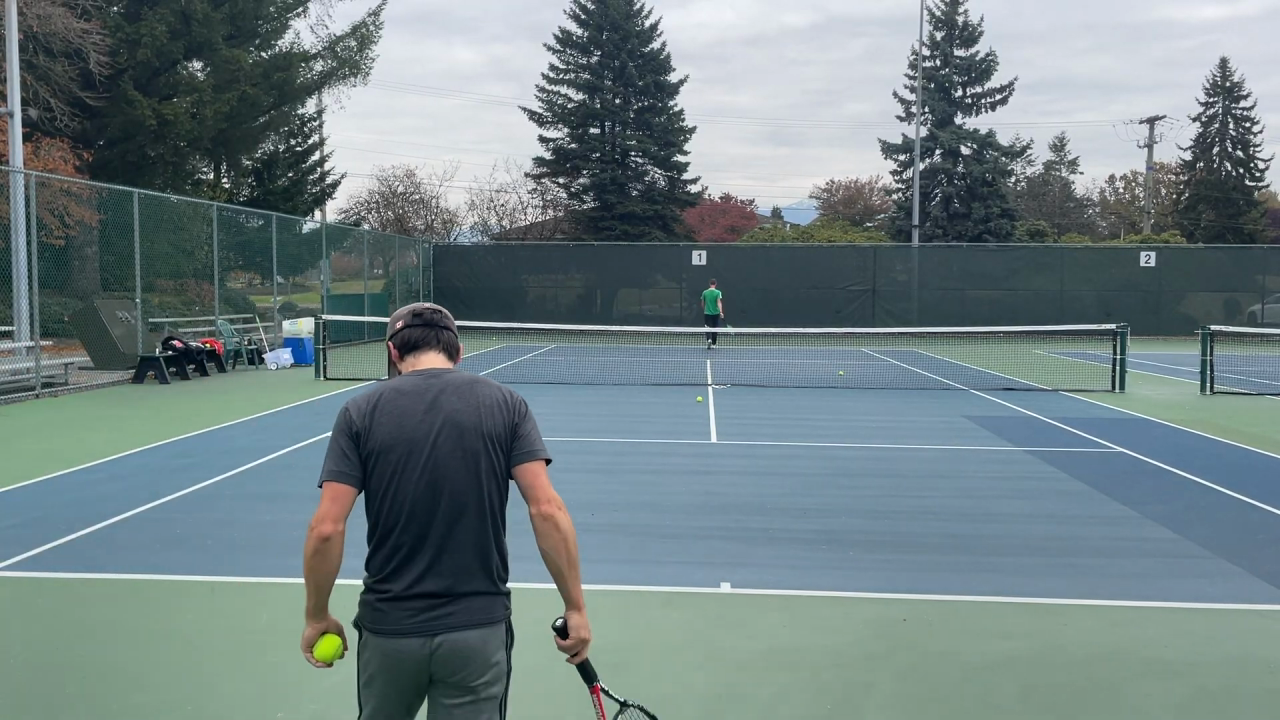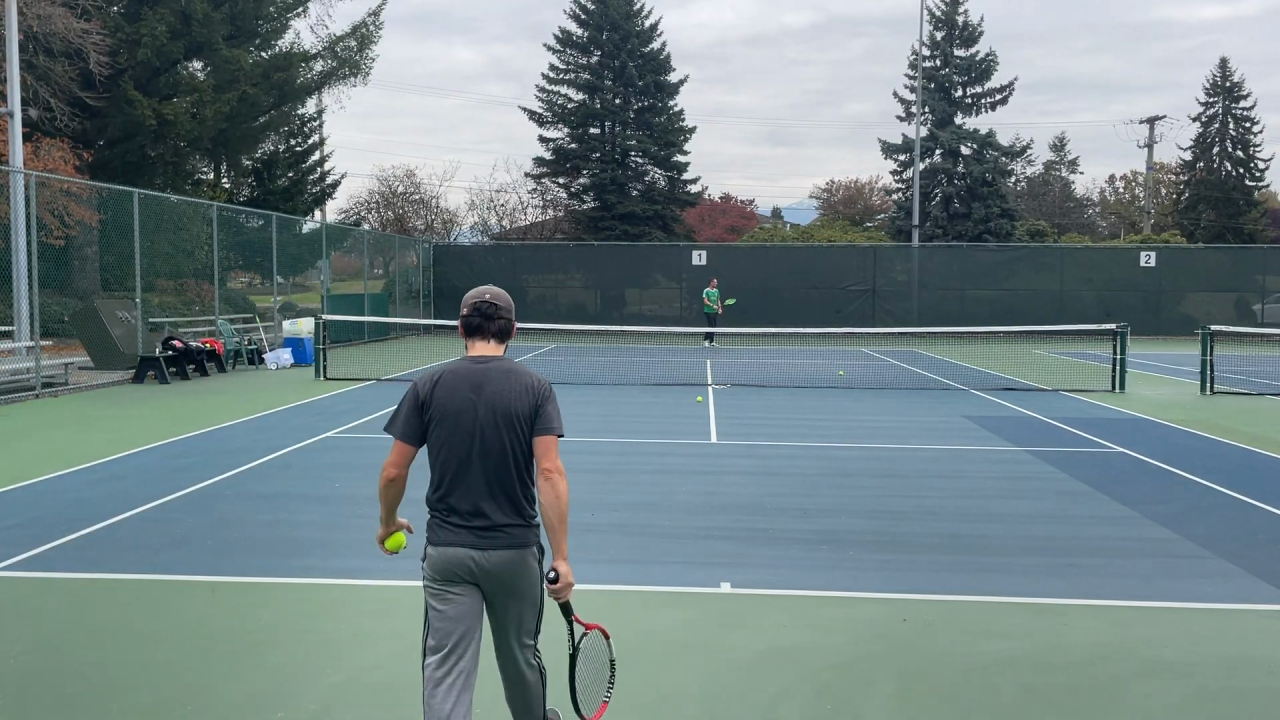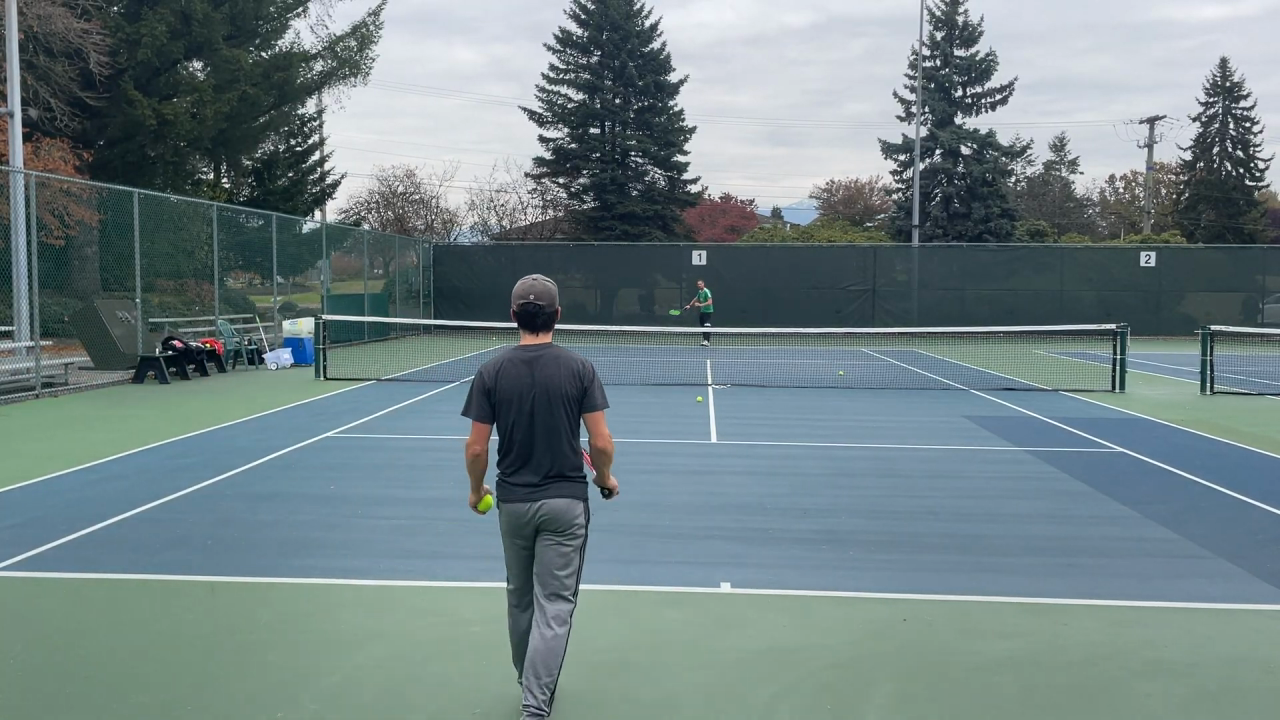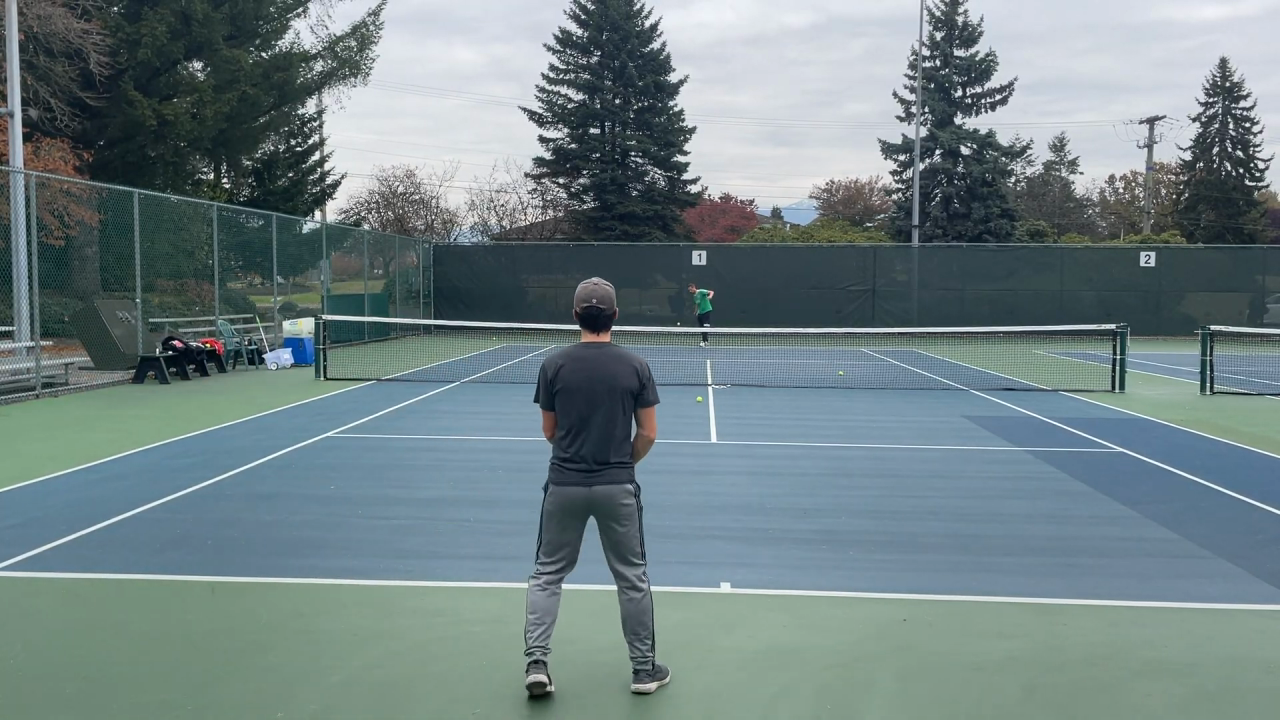
dt=0.7s
person 1, frame 1
left shoulder: (361, 411)
right shoulder: (505, 404)
left elbow: (326, 530)
right elbow: (547, 510)
left wrist: (316, 615)
right wrist: (575, 606)
left hip: (388, 628)
right hip: (479, 626)
person 1, frame 2
left shoulder: (429, 385)
right shoulder: (534, 387)
left elbow: (393, 471)
right elbow: (549, 474)
left wrist: (387, 521)
right wrist: (561, 556)
left hip: (447, 550)
right hip: (515, 549)
left knee: (446, 674)
right knee: (519, 651)
person 1, frame 3
left shoulder: (492, 371)
right shoulder: (579, 368)
left elbow: (476, 447)
right elbow: (601, 441)
left wrist: (476, 488)
right wrist: (606, 478)
left hip: (514, 503)
right hip: (566, 502)
left knee: (521, 599)
right knee: (555, 608)
person 1, frame 4
left shoulder: (554, 364)
right shoulder: (635, 365)
left elbow: (549, 431)
right elbow: (648, 434)
left hip: (565, 485)
right hip: (617, 486)
left knee: (547, 574)
right knee: (631, 576)
left ankle: (537, 662)
right ankle: (644, 668)
